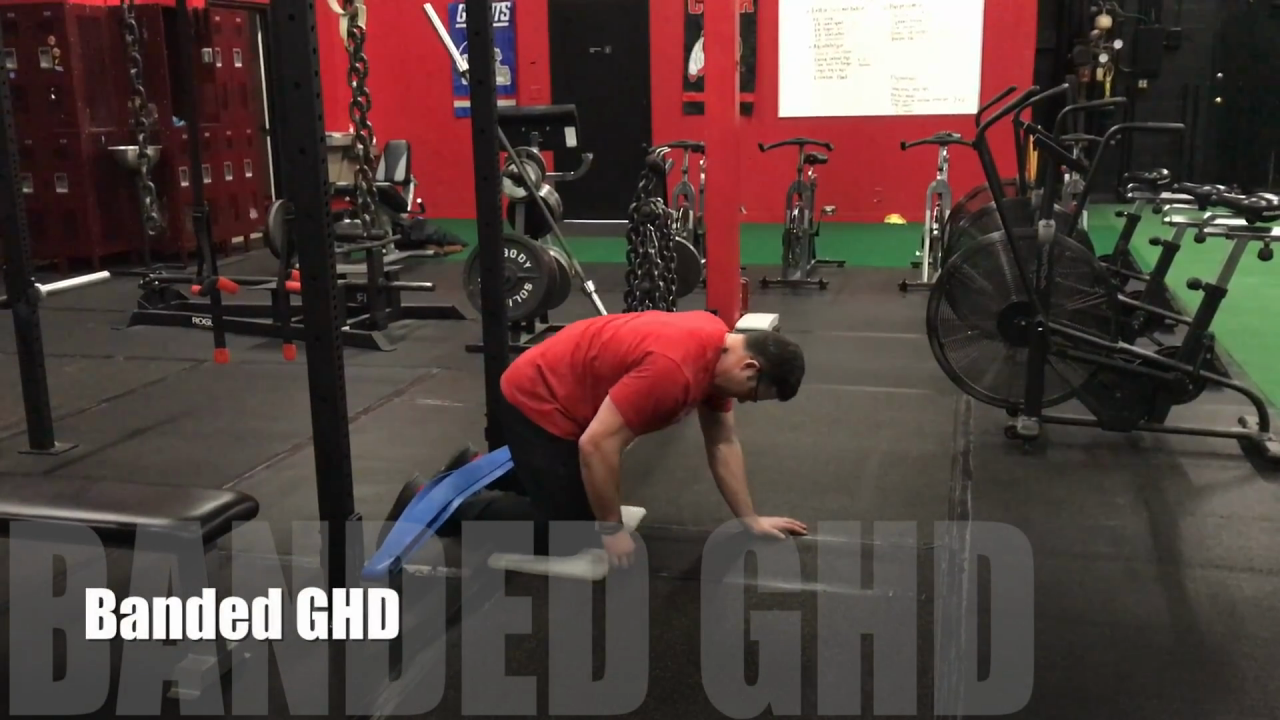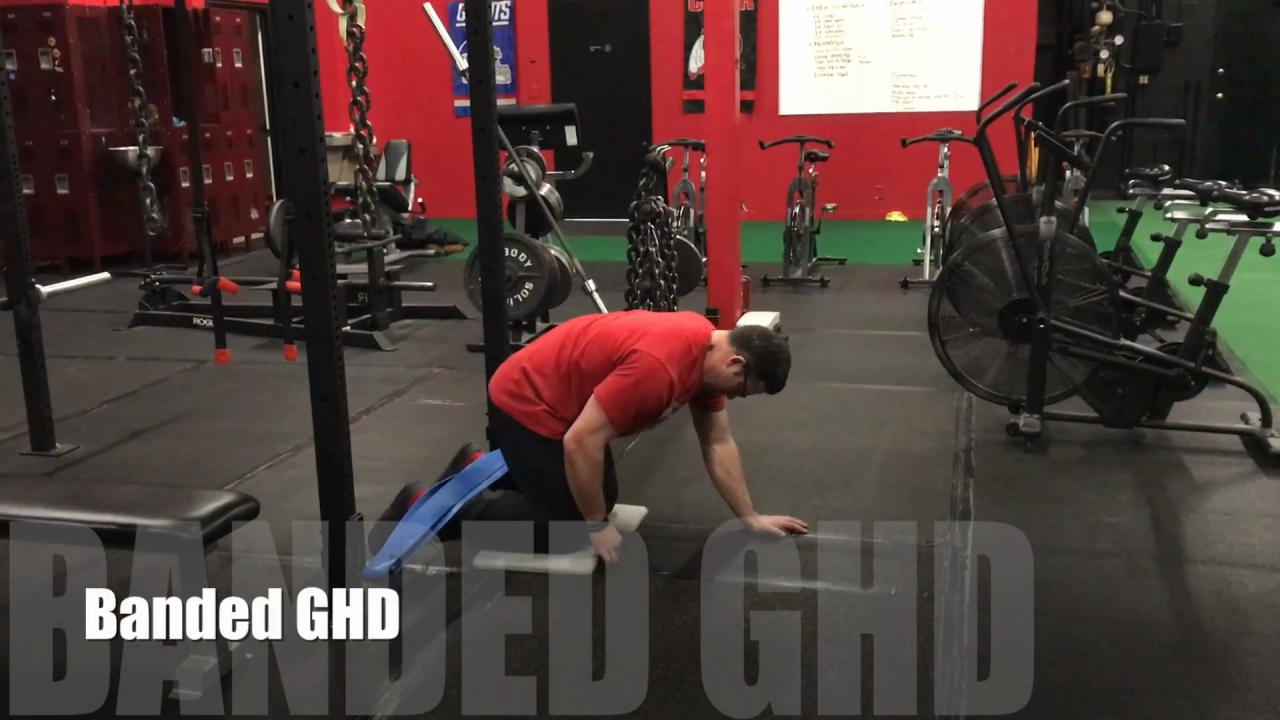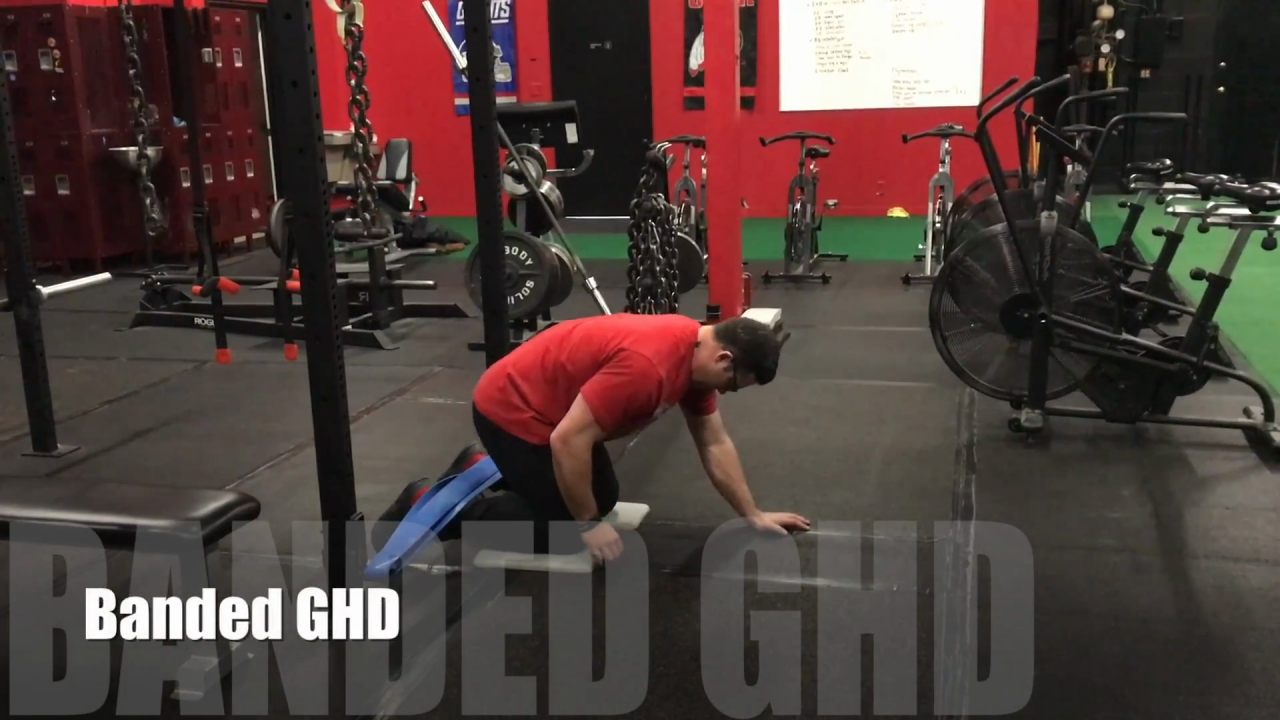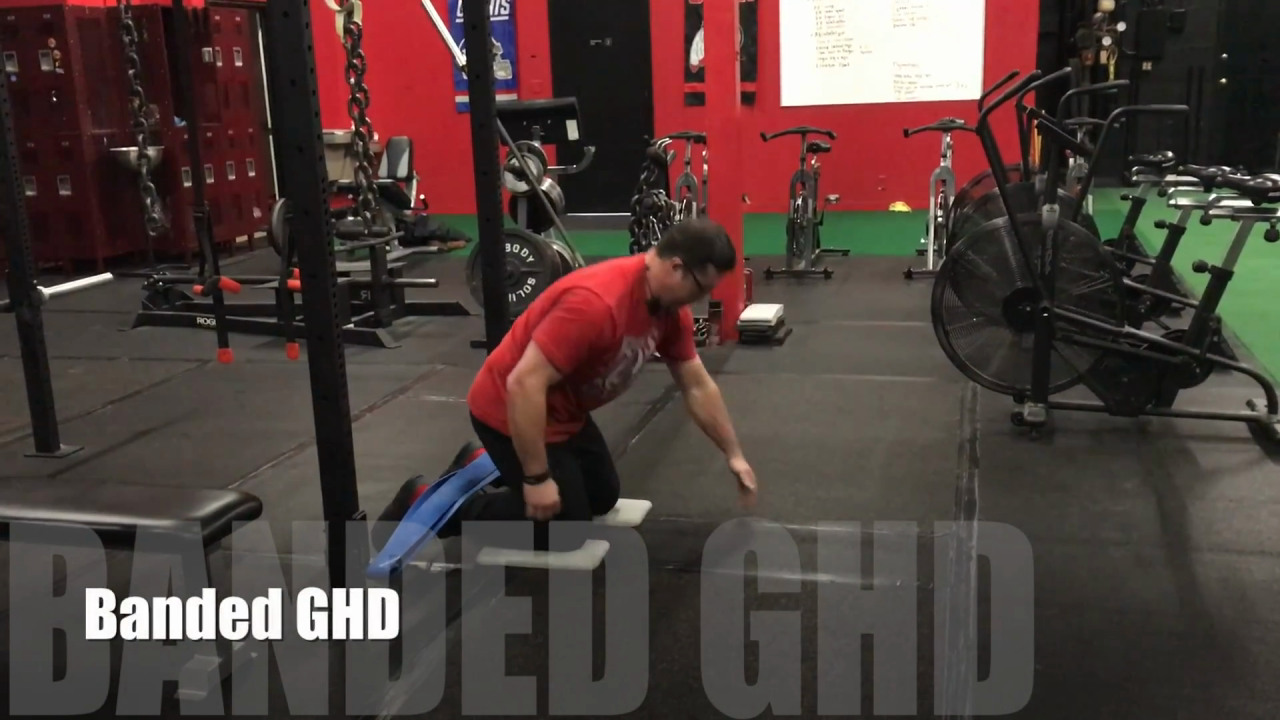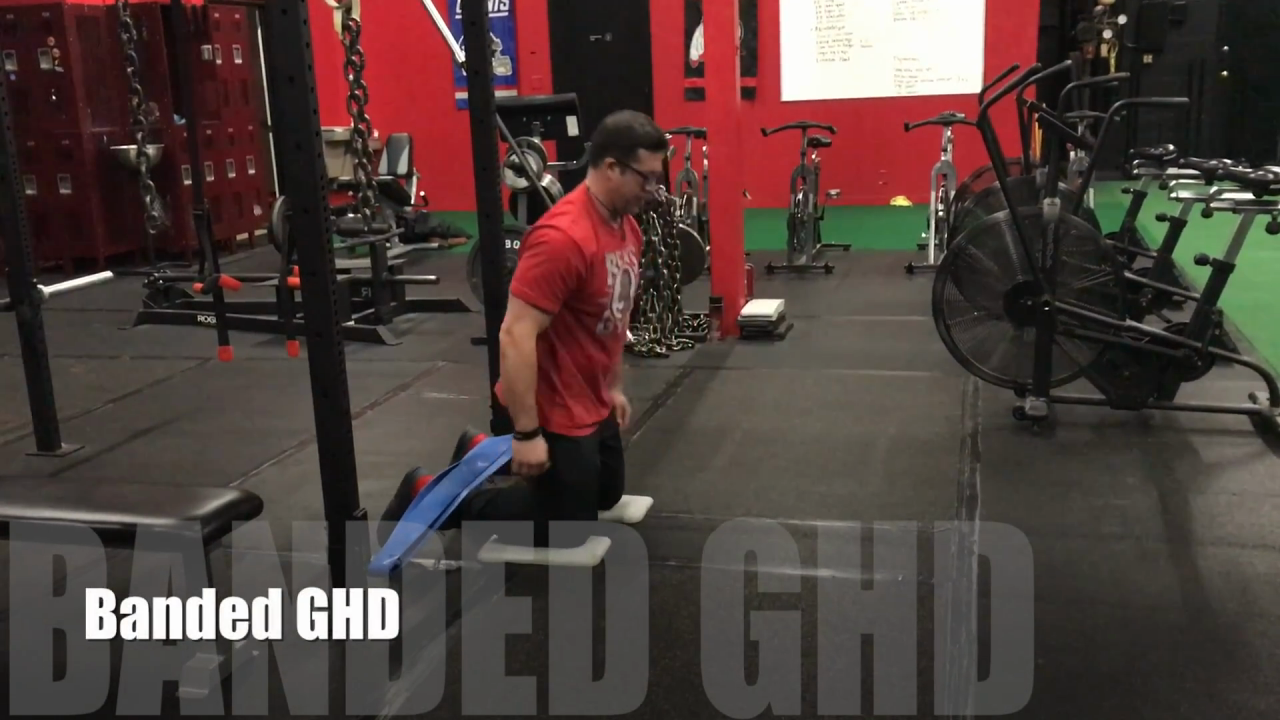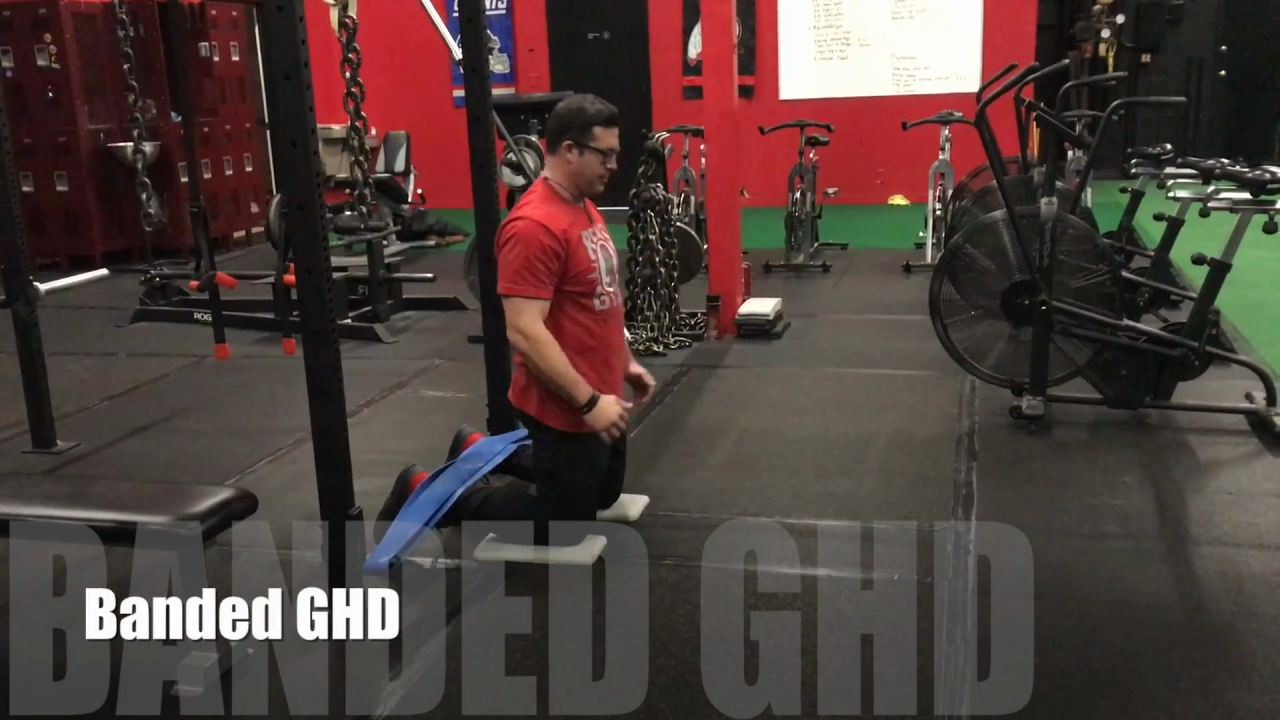
dt=0.3s
person 1, frame 1
left shoulder: (725, 348)
right shoulder: (676, 368)
left elbow: (722, 443)
right elbow: (596, 445)
left wrist: (750, 519)
right wrist: (610, 530)
left hip: (568, 390)
right hip: (536, 397)
left knee: (596, 499)
person 1, frame 2
left shoulder: (706, 346)
right shoulder: (661, 366)
left elbow: (718, 442)
right elbow: (583, 441)
left wrist: (748, 517)
right wrist: (596, 526)
left hip: (555, 397)
right hip: (530, 399)
left knee: (602, 500)
person 1, frame 3
left shoulder: (698, 353)
right shoulder: (647, 366)
left elbow: (715, 444)
right elbow: (567, 440)
left wrist: (754, 515)
right wrist: (588, 525)
left hip: (551, 403)
right hip: (511, 410)
left knee: (602, 501)
person 1, frame 4
left shoulder: (668, 306)
right shoulder: (596, 303)
left elbow: (697, 385)
right elbow: (523, 384)
left wrist: (734, 456)
right wrist: (536, 478)
right hip: (507, 412)
left knee: (603, 497)
left ankle: (498, 471)
person 1, frame 5
left shoulder: (625, 224)
right shoulder: (563, 238)
right elbow: (516, 335)
left wrist: (613, 387)
right wrist: (527, 434)
left hip: (590, 403)
right hip: (554, 412)
left knee: (607, 495)
right knee: (569, 531)
person 1, frame 6
left shoulder: (584, 209)
right shoulder: (534, 226)
right elbow: (524, 333)
left wrist: (626, 364)
right wrist: (589, 401)
left hip: (598, 398)
right hip: (566, 408)
left knee: (602, 495)
right knee: (563, 526)
